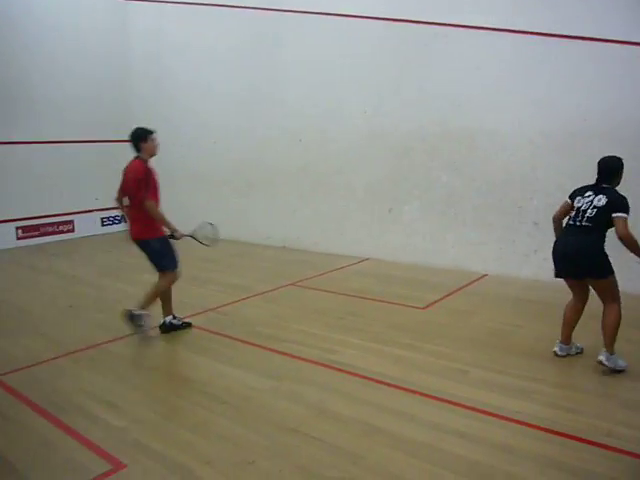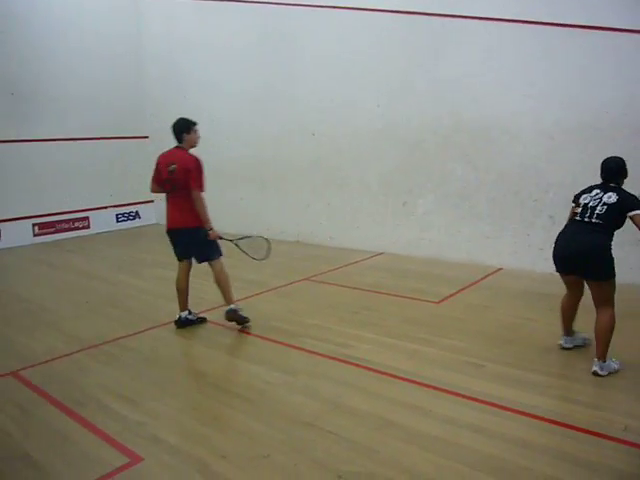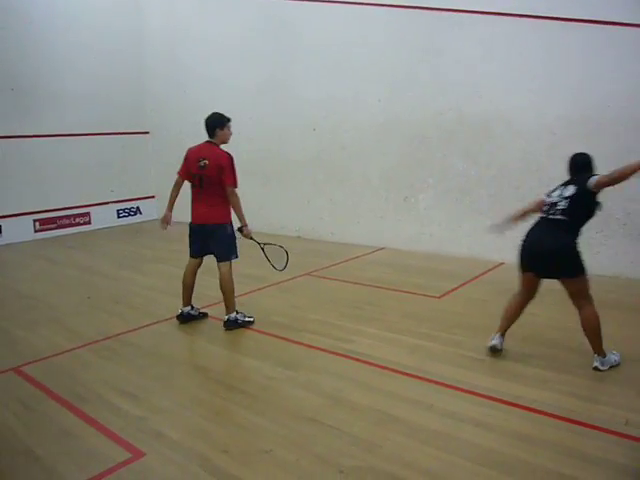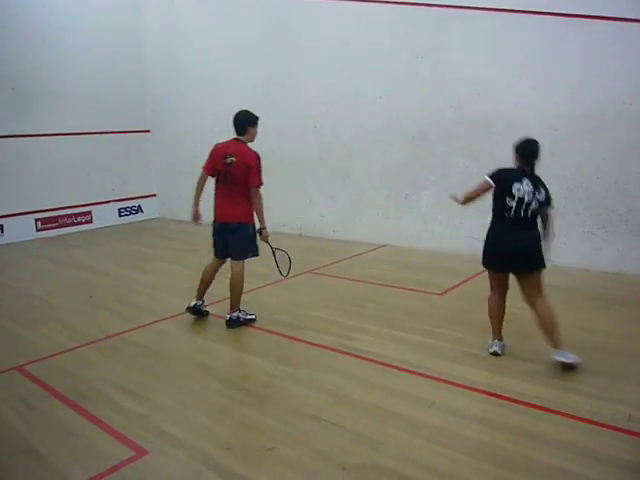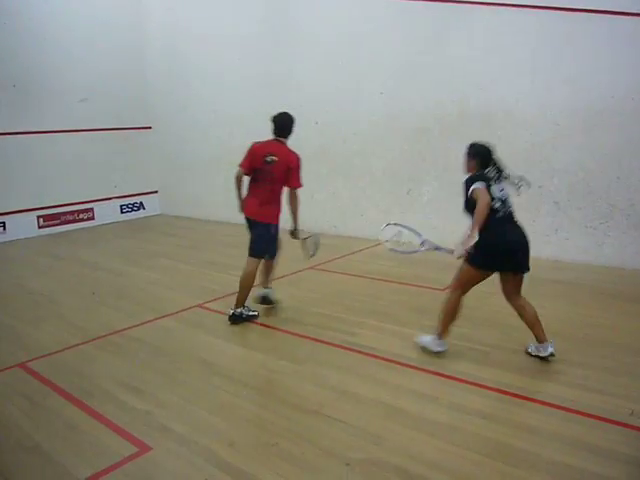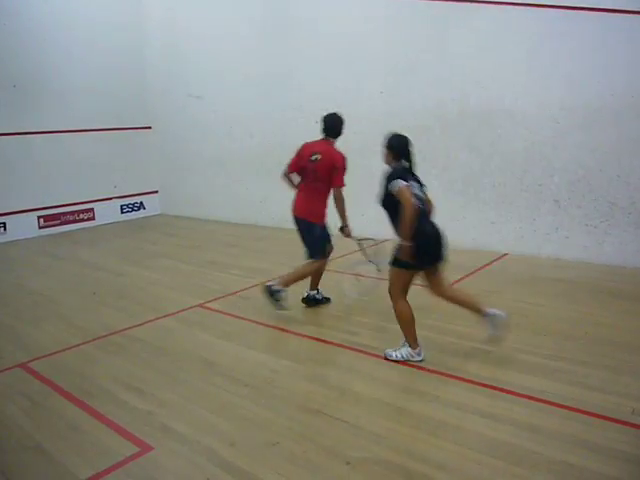
dt=0.3s
person 1, frame 1
left shoulder: (580, 191)
right shoulder: (617, 200)
left elbow: (557, 218)
left hip: (562, 248)
right hip: (589, 251)
left knee: (579, 297)
right knee: (612, 302)
left ankle: (563, 345)
right ankle: (608, 354)
person 1, frame 2
left shoulder: (586, 192)
left hip: (564, 243)
right hip: (594, 249)
left knee: (573, 291)
right knee: (605, 307)
left ankle: (568, 337)
right ankle: (601, 362)
person 1, frame 3
left shoulder: (558, 189)
right shoulder: (587, 186)
left elbow: (533, 207)
right elbow: (610, 178)
left wrist: (509, 221)
left hip: (532, 242)
right hip: (561, 247)
left knee: (524, 294)
right knee: (584, 304)
left ankle: (498, 338)
right ankle: (601, 357)
person 1, frame 4
left shoulder: (503, 174)
right shoulder: (542, 188)
left elbow: (472, 196)
right elbow: (546, 225)
left wrist: (462, 200)
right wrist: (542, 239)
left hip: (500, 243)
right hip: (528, 244)
left knee: (497, 291)
right knee: (536, 298)
left ankle: (496, 342)
right ankle: (560, 351)
person 1, frame 5
left shoulder: (474, 181)
right shoulder: (496, 180)
left elbow: (484, 202)
left wrist: (473, 234)
left hip: (493, 243)
right hip: (517, 242)
left knee: (456, 290)
right knee: (514, 296)
left ankle: (438, 339)
right ankle: (544, 344)
person 1, frame 6
left shoulder: (393, 176)
right shoulder: (409, 174)
left elbow: (410, 204)
left wrist: (405, 240)
left hip: (416, 241)
right hip: (431, 235)
left knee: (396, 294)
right knee: (439, 287)
left ankle: (413, 349)
right ankle: (489, 314)
person 2, frame 1
left shoulder: (131, 168)
right shoulder: (144, 170)
left elbow: (120, 199)
right elbow: (149, 206)
left wrist: (130, 219)
right wrist: (172, 228)
left hip: (141, 230)
right hip: (149, 233)
left knee: (167, 273)
right knee: (170, 275)
left ankle: (169, 319)
right ankle: (138, 311)
person 2, frame 2
left shoulder: (163, 158)
right shoulder: (192, 161)
left elbow: (154, 188)
right elbow: (197, 197)
right wrist: (210, 227)
left hip: (173, 224)
right hip: (193, 224)
left knee: (184, 265)
right knee: (216, 263)
left ankle: (184, 314)
right ankle: (231, 308)
person 2, frame 3
left shoulder: (192, 153)
right shoulder: (224, 158)
left elbow: (178, 183)
right elbow: (230, 193)
left wrist: (168, 210)
right wrist: (243, 224)
left hip: (197, 219)
right hip: (219, 221)
left knee: (194, 262)
right knee: (225, 265)
left ankle: (186, 309)
right ankle: (231, 315)
person 2, frame 4
left shoulder: (218, 149)
right shoulder: (251, 156)
left elbow: (202, 179)
right elbow: (255, 194)
left wrist: (196, 207)
right wrist: (262, 225)
left hip: (220, 216)
right hip: (241, 219)
left knee: (217, 260)
right knee: (237, 264)
left ankle: (197, 302)
right ankle: (234, 314)
person 2, frame 5
left shoulder: (256, 148)
right shoulder: (292, 158)
left elbow: (239, 175)
right elbow: (293, 194)
left wrist: (241, 199)
right wrist: (295, 225)
left hip: (250, 211)
right hip: (268, 216)
left knee: (270, 251)
right knee: (254, 260)
left ankle: (265, 290)
right ankle: (238, 310)
person 2, frame 6
left shoulder: (306, 148)
right shoulder: (336, 157)
left elbow: (286, 174)
right elbow: (337, 194)
right wrist: (345, 224)
left hip: (299, 210)
right hip: (312, 215)
left knee: (322, 252)
right knee: (317, 261)
left ankle: (312, 293)
right ankle: (277, 286)
